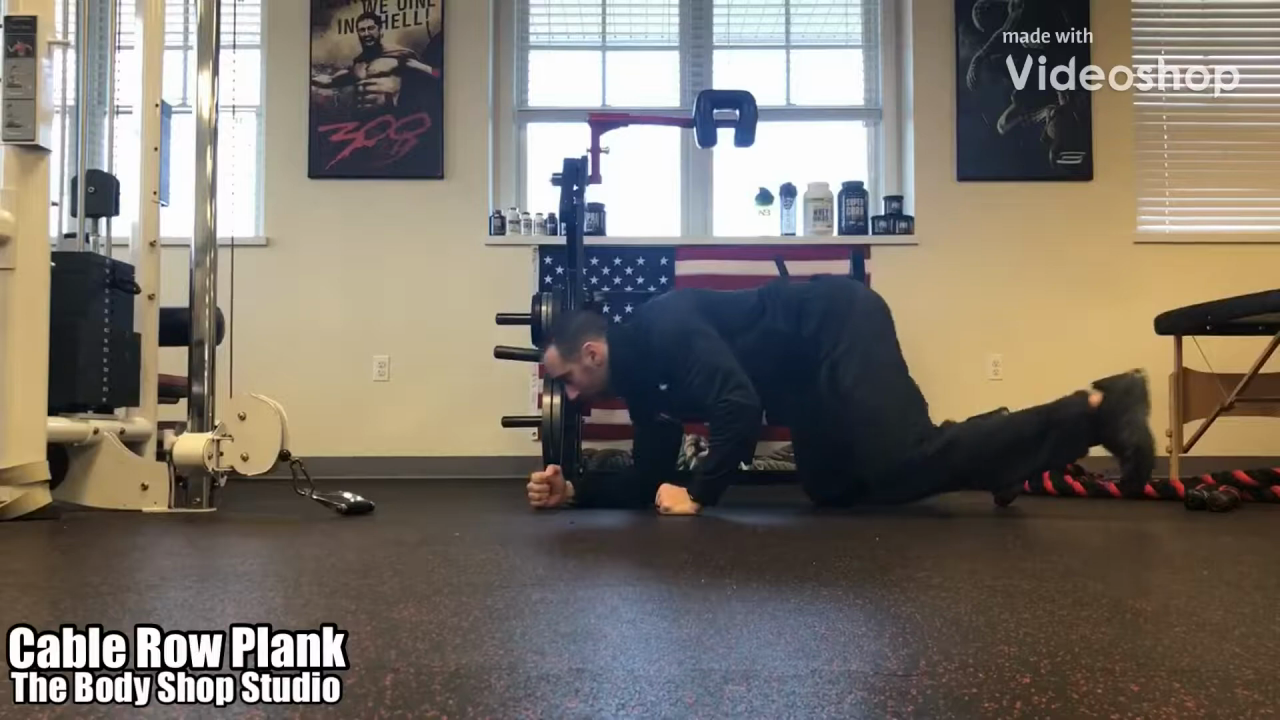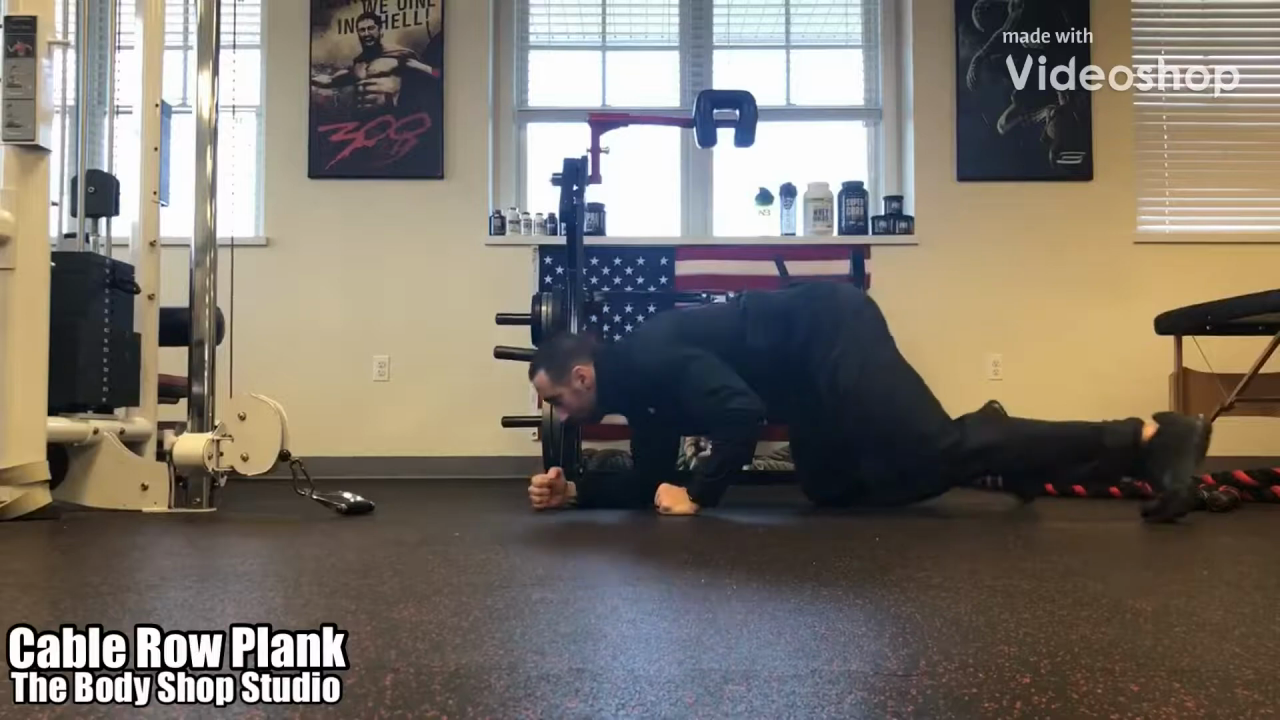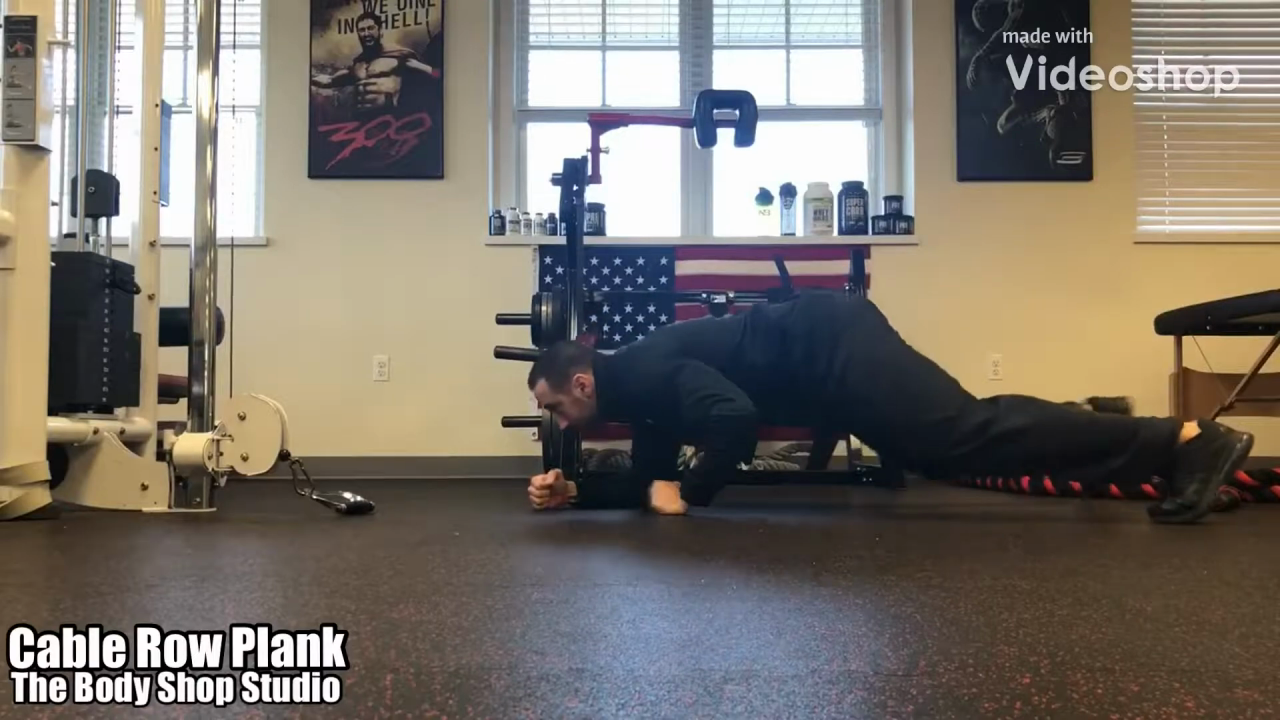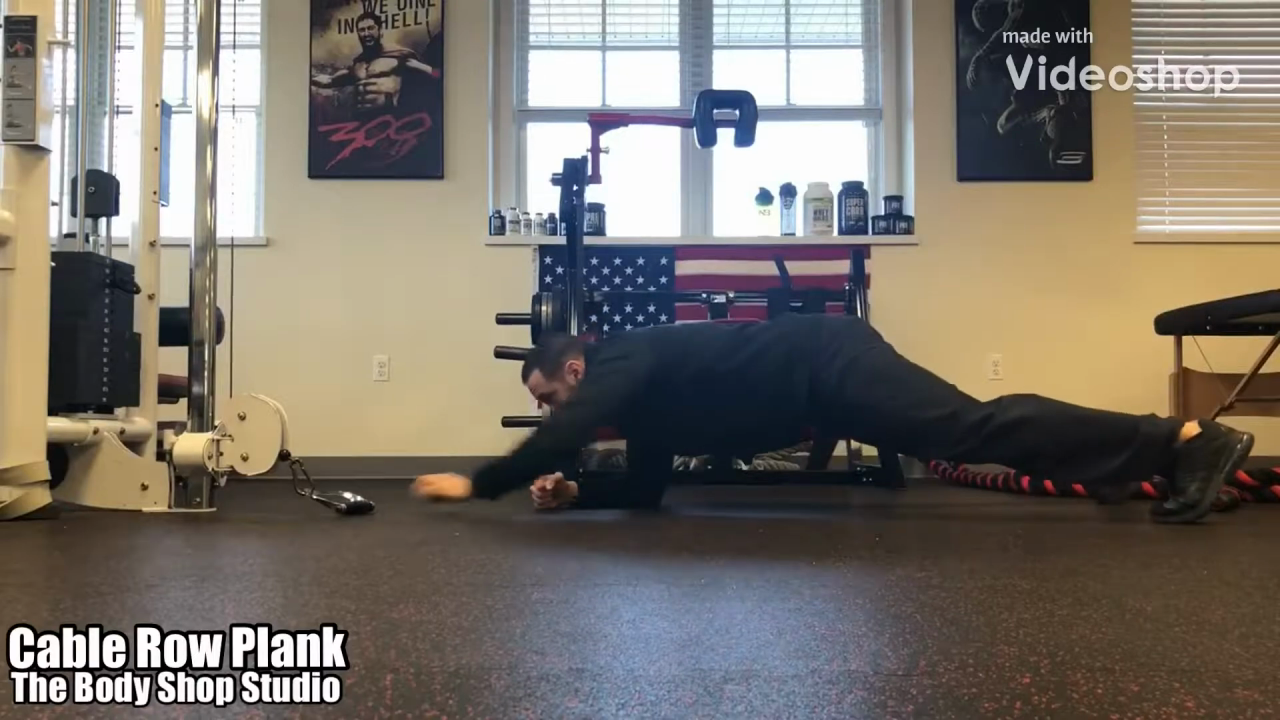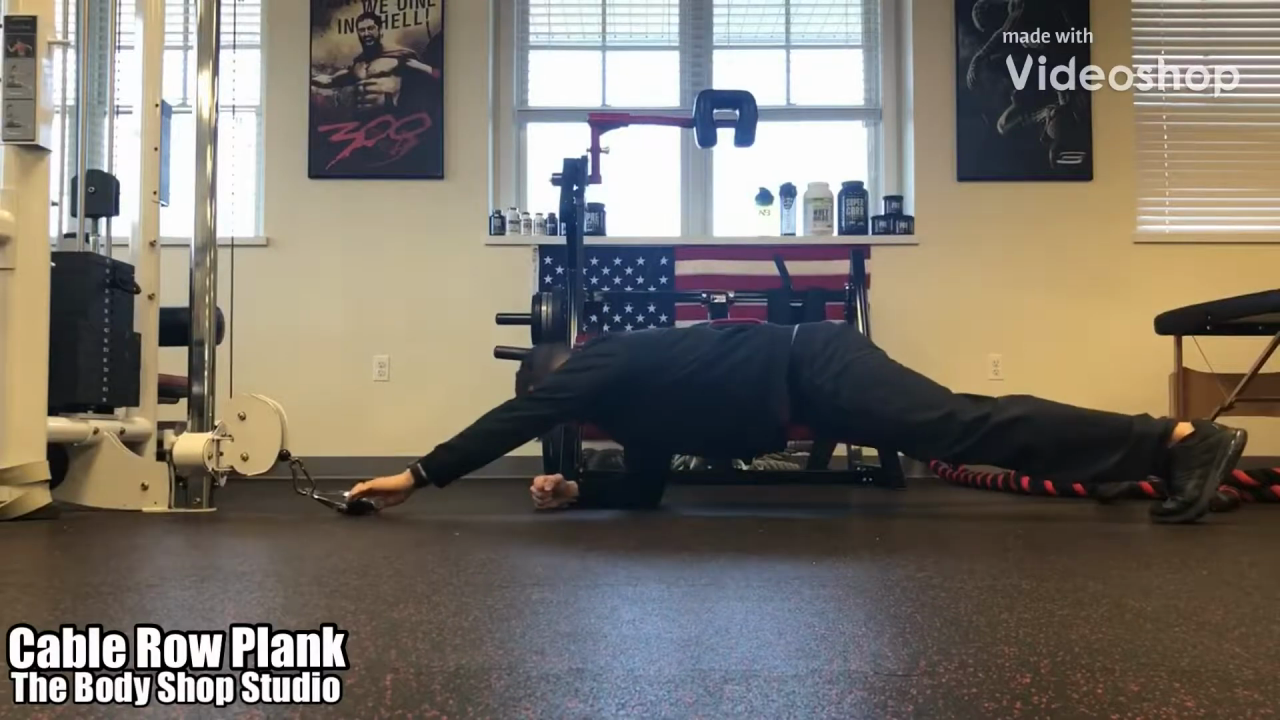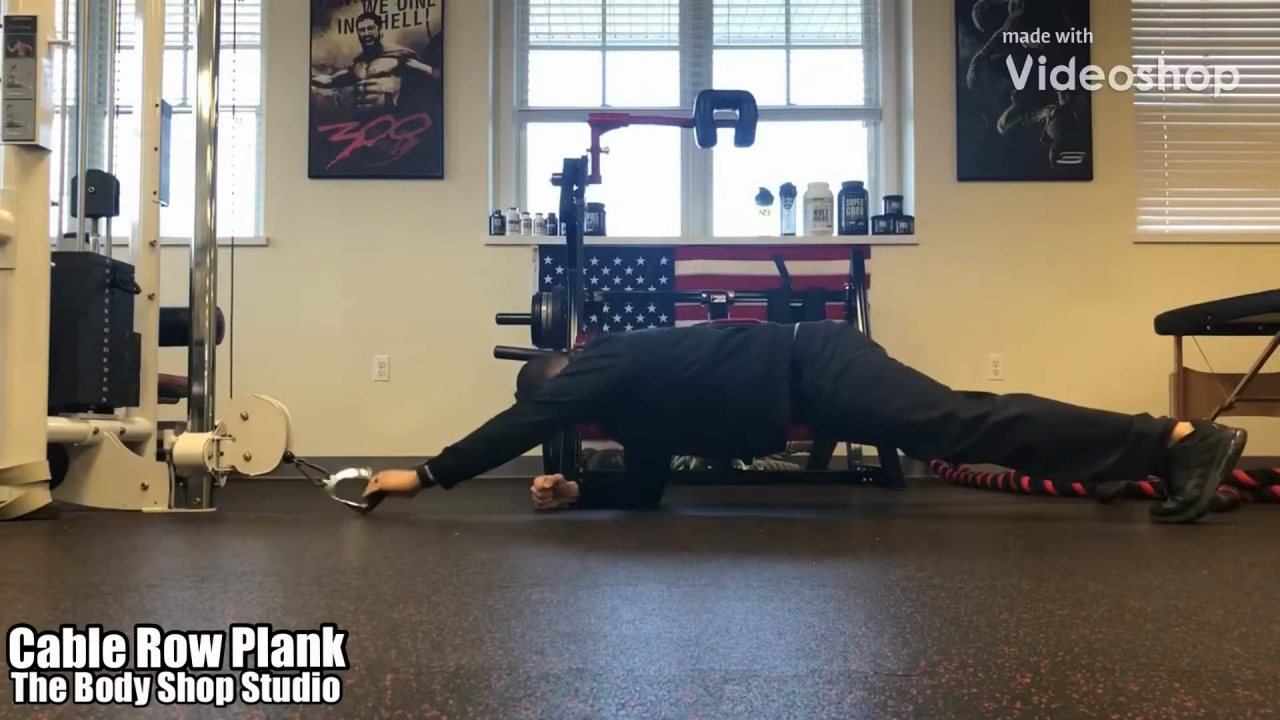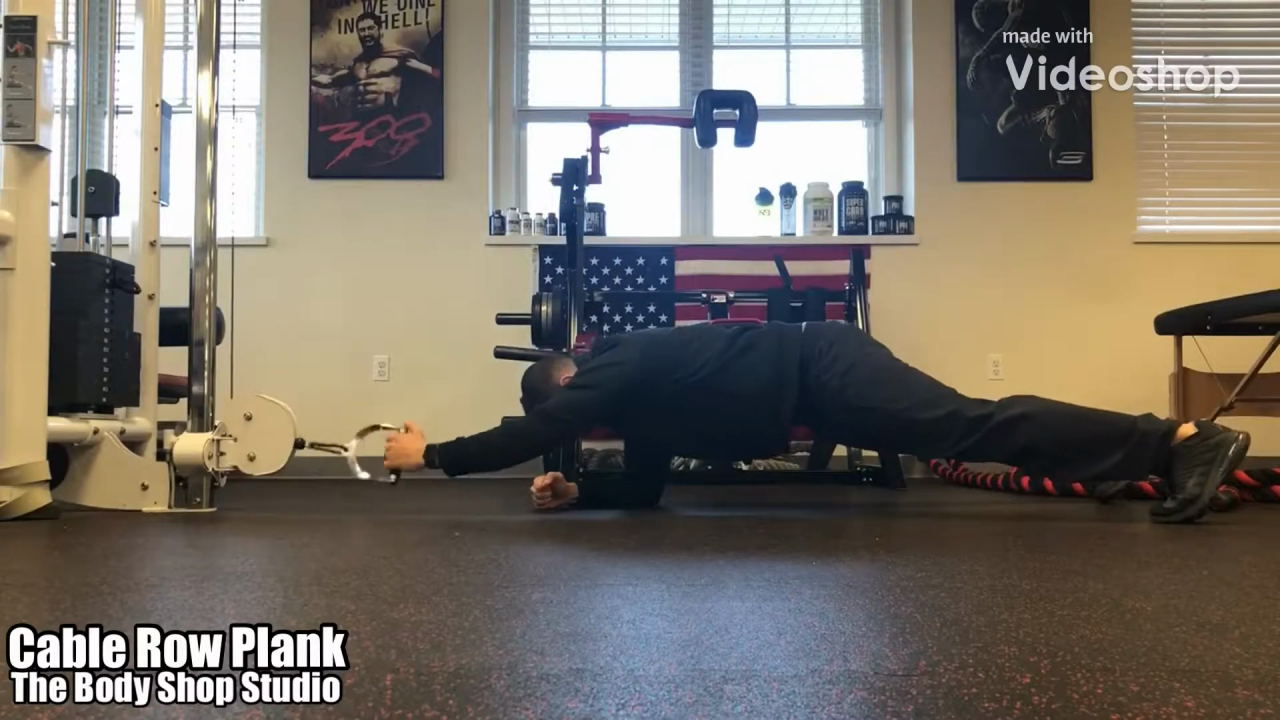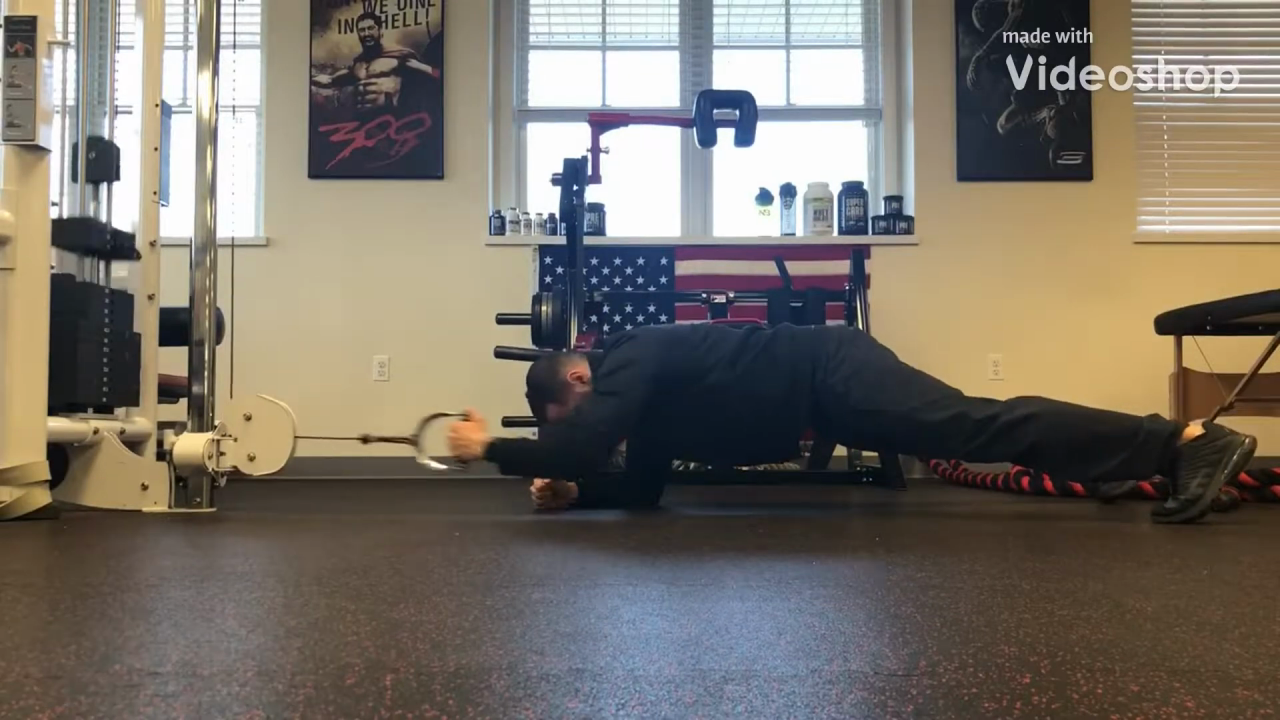
dt=0.3s
person 1, frame 1
left shoulder: (663, 326)
right shoulder: (644, 383)
left elbow: (741, 406)
right elbow: (650, 480)
left wrist: (699, 495)
right wrist: (575, 491)
left hip: (839, 325)
right hip: (814, 372)
left knee: (907, 467)
right knee: (832, 489)
left ankle: (1096, 407)
right ankle: (988, 448)
person 1, frame 2
left shoulder: (649, 358)
right shoulder: (638, 390)
left elbow: (743, 411)
right elbow: (651, 479)
left wrist: (697, 495)
right wrist: (575, 491)
left hip: (829, 328)
right hip: (818, 354)
left knee: (937, 452)
right knee: (829, 488)
left ankle: (1148, 438)
right ankle: (986, 439)
person 1, frame 3
left shoulder: (646, 370)
right shoulder: (640, 395)
left elbow: (737, 417)
right elbow: (649, 480)
left wrist: (688, 495)
right wrist: (574, 490)
left hip: (832, 341)
right hip: (827, 354)
left knee: (968, 432)
right knee: (943, 453)
left ankle: (1185, 441)
right ankle: (1093, 426)
person 1, frame 4
left shoulder: (621, 359)
right shoulder: (645, 398)
left elbow: (572, 428)
right elbow: (645, 486)
left wrist: (481, 483)
right wrist: (578, 488)
left hip: (828, 364)
right hip: (820, 379)
left knee: (972, 428)
right knee: (969, 430)
left ankle: (1182, 439)
right ankle: (1159, 448)
person 1, frame 5
left shoulder: (602, 365)
right shoulder: (630, 399)
left elbow: (518, 418)
right elbow: (644, 490)
left wrist: (415, 475)
right wrist: (575, 491)
left hip: (812, 369)
right hip: (809, 385)
left knee: (963, 429)
right knee: (961, 430)
left ankle: (1176, 441)
right ankle: (1160, 447)
person 1, frame 6
left shoulder: (607, 365)
right shoulder: (628, 395)
left elbow: (527, 422)
right elbow: (646, 488)
left wrist: (425, 473)
right wrist: (577, 489)
left hip: (815, 368)
right hip: (809, 383)
left knee: (963, 426)
right knee: (960, 431)
left ankle: (1177, 438)
right ankle: (1160, 446)
person 1, frame 7
left shoulder: (614, 367)
right shoulder: (632, 392)
left elbow: (538, 432)
right elbow: (645, 488)
left wrist: (432, 453)
right wrist: (577, 492)
left hip: (821, 369)
right hip: (814, 386)
left knee: (970, 427)
right knee: (965, 430)
left ankle: (1181, 441)
right ankle: (1161, 450)
person 1, frame 8
left shoulder: (630, 362)
right shoulder: (642, 382)
left elbow: (578, 449)
right elbow: (645, 486)
left wrist: (493, 448)
right wrist: (571, 490)
left hip: (832, 371)
right hip: (818, 386)
left knee: (979, 426)
right knee: (965, 435)
left ankle: (1187, 440)
right ankle: (1164, 449)
